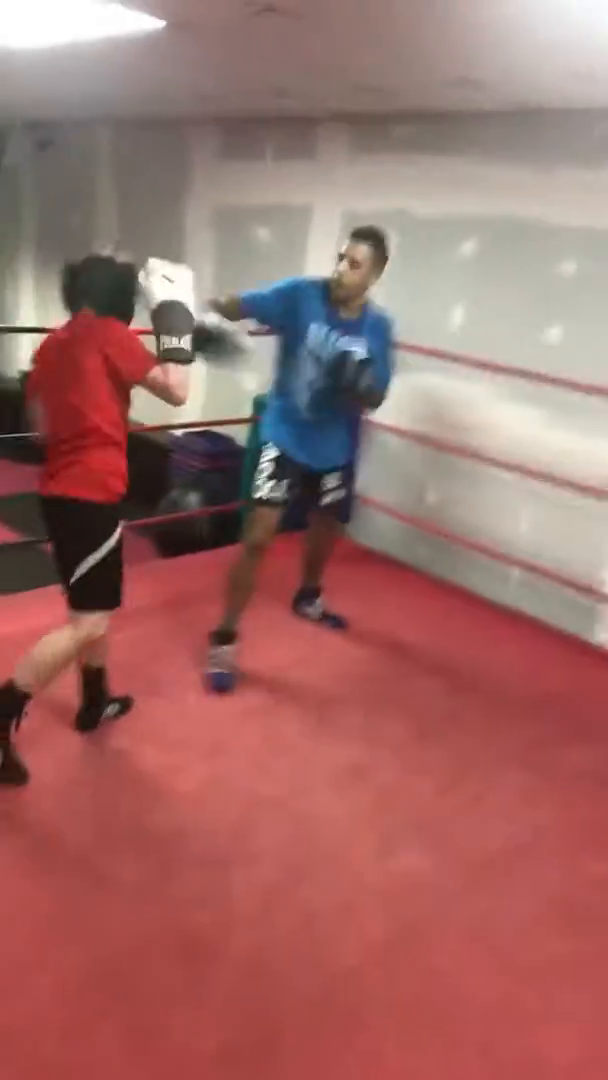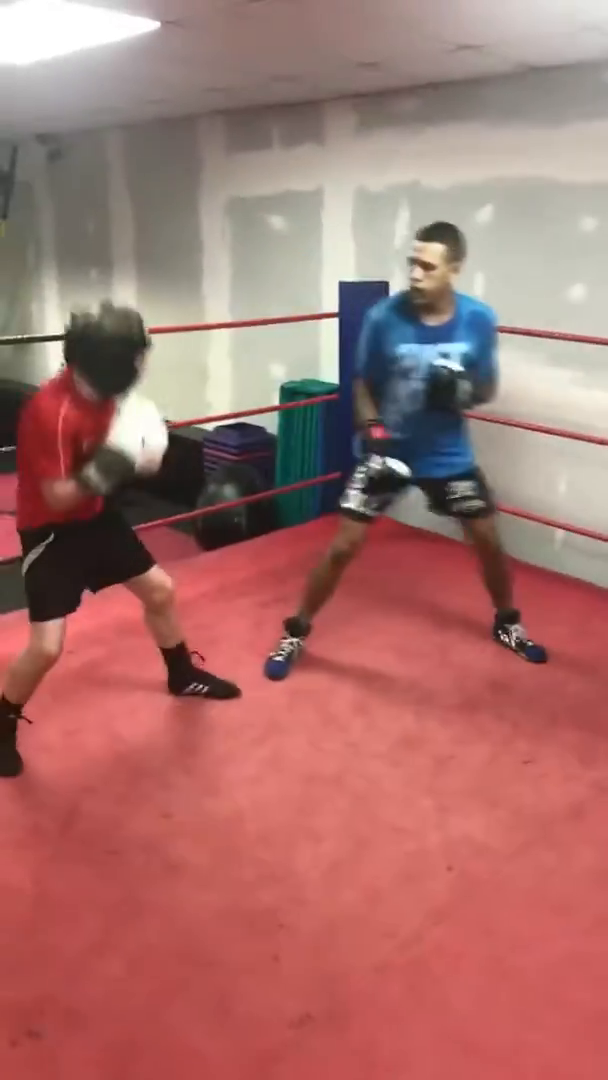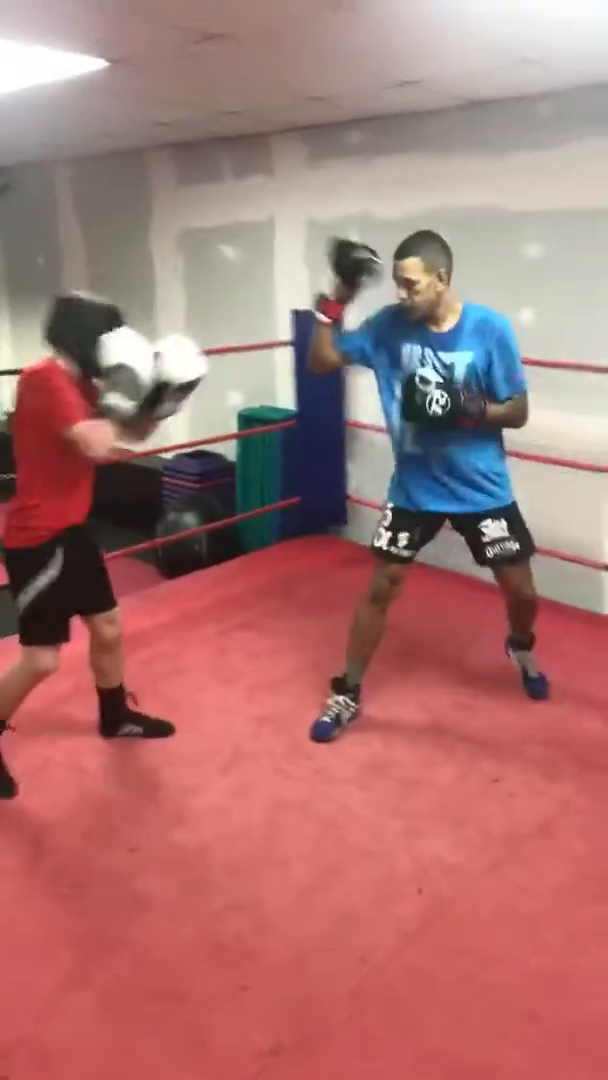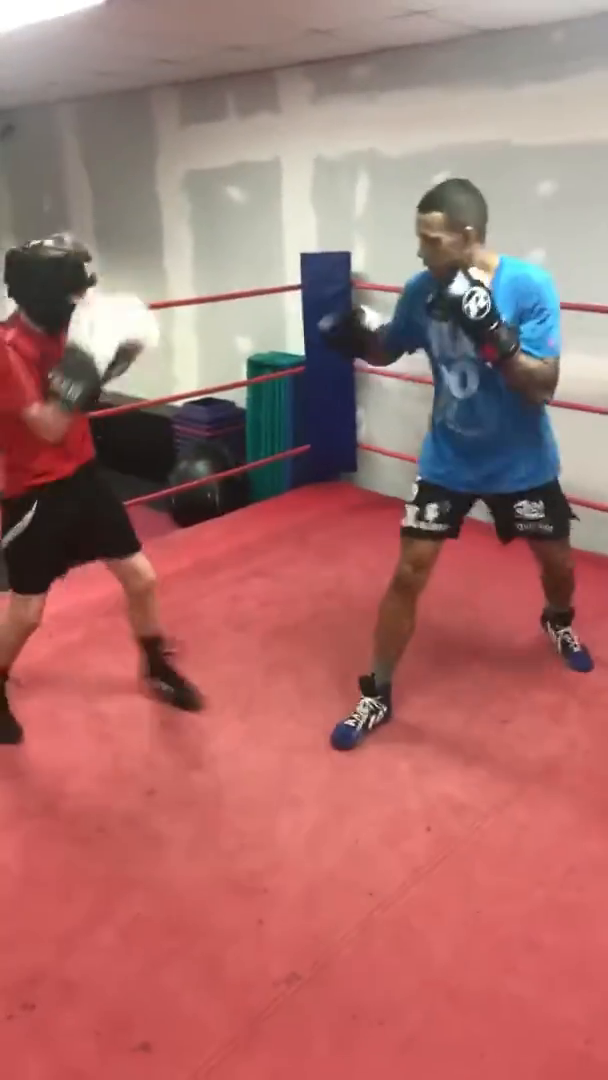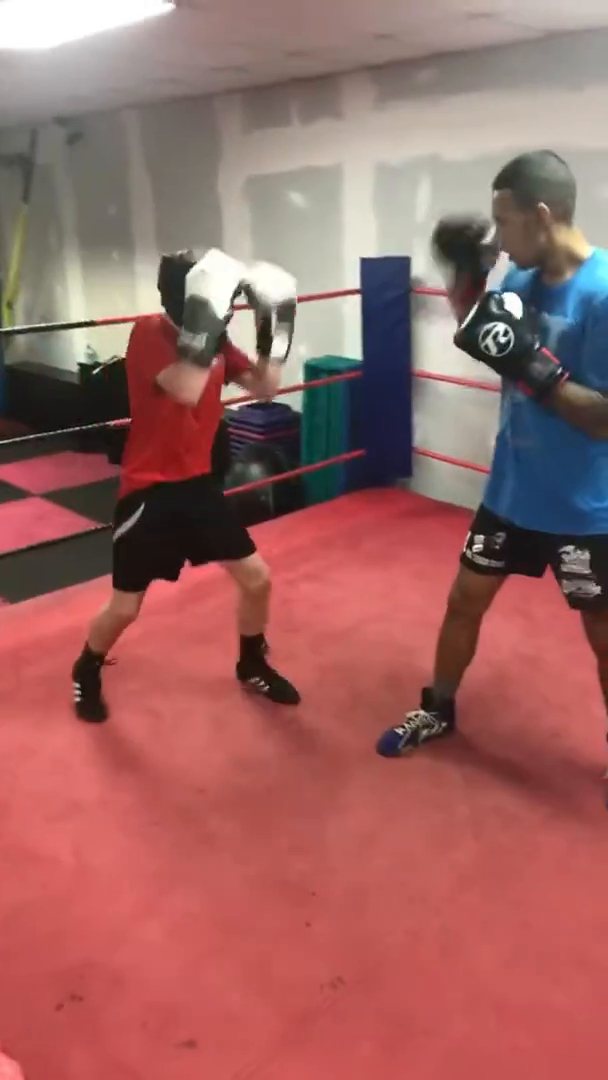
dt=0.7s
person 1, frame 1
left shoulder: (378, 327)
right shoulder: (300, 294)
left elbow: (373, 400)
right elbow: (234, 307)
left wrist: (362, 382)
right wrist: (208, 308)
left hip: (332, 445)
right hip: (285, 435)
left knee: (326, 529)
right knee: (258, 536)
left ankle: (308, 597)
right ankle: (224, 640)
person 1, frame 2
left shoulder: (478, 321)
right shoulder: (384, 317)
left elbow: (486, 387)
right elbow: (364, 384)
left wrist: (468, 391)
right wrist: (375, 437)
left hip: (449, 453)
right hip: (392, 451)
left knee: (489, 541)
right knee: (344, 546)
left ankle: (507, 624)
right ankle: (296, 633)
person 1, frame 3
left shoulder: (491, 329)
right shoulder: (391, 324)
left elbow: (517, 413)
right elbow: (322, 360)
left wrist: (461, 408)
right wrist: (337, 297)
left hip: (482, 488)
right hip: (414, 487)
left knee: (521, 591)
right knee: (382, 588)
left ankle: (521, 648)
right ankle: (346, 693)
person 1, frame 4
left shoulder: (530, 285)
right shoulder: (422, 290)
left elbow: (543, 387)
right elbow: (387, 349)
left wrist: (491, 336)
right wrist: (356, 337)
left hip: (524, 462)
right hip: (448, 459)
left knee: (557, 560)
right knee: (409, 574)
left ankle: (558, 621)
right ankle: (376, 697)
person 1, frame 5
right shoulder: (522, 278)
right elbow: (472, 343)
left wrist: (531, 363)
right wrist: (463, 269)
right hip: (512, 489)
right knee: (465, 601)
right ankle: (438, 710)
person 2, frame 1
left shoulder: (50, 348)
right shoulder: (108, 336)
left elbow: (44, 423)
right elbow: (175, 391)
right wrist: (176, 319)
left hip: (62, 490)
right hip: (91, 496)
left knee: (93, 607)
right knee: (88, 625)
left ankle: (94, 701)
person 2, frame 2
left shoulder: (99, 390)
right shoulder: (51, 411)
right elbow: (55, 497)
left wrist: (124, 452)
right wrist: (115, 463)
left hip: (97, 515)
right hip: (53, 530)
left knee: (160, 590)
right knee: (47, 645)
left ankle: (183, 674)
person 2, frame 3
left shoulder: (73, 382)
right shoulder: (44, 381)
left elbow: (130, 433)
right elbow: (97, 445)
left wrist: (171, 387)
right wrist: (123, 380)
left hip: (71, 530)
right hip: (41, 540)
left knee: (108, 631)
right knee: (41, 659)
left ankle: (116, 715)
person 2, frame 4
left shoulder: (58, 331)
left elbow: (93, 387)
right elbow: (48, 427)
left wrist: (121, 349)
right wrist: (80, 362)
left hip: (84, 476)
left knee: (141, 576)
left ankle: (157, 665)
person 2, frame 5
left shoulder: (214, 341)
right shoulder: (148, 333)
left elbow: (265, 388)
right elbow: (186, 390)
right wrist: (205, 318)
left hip: (199, 484)
right hip: (149, 490)
left knee: (256, 577)
right knee: (126, 606)
left ankle: (253, 665)
right ankle: (86, 674)
